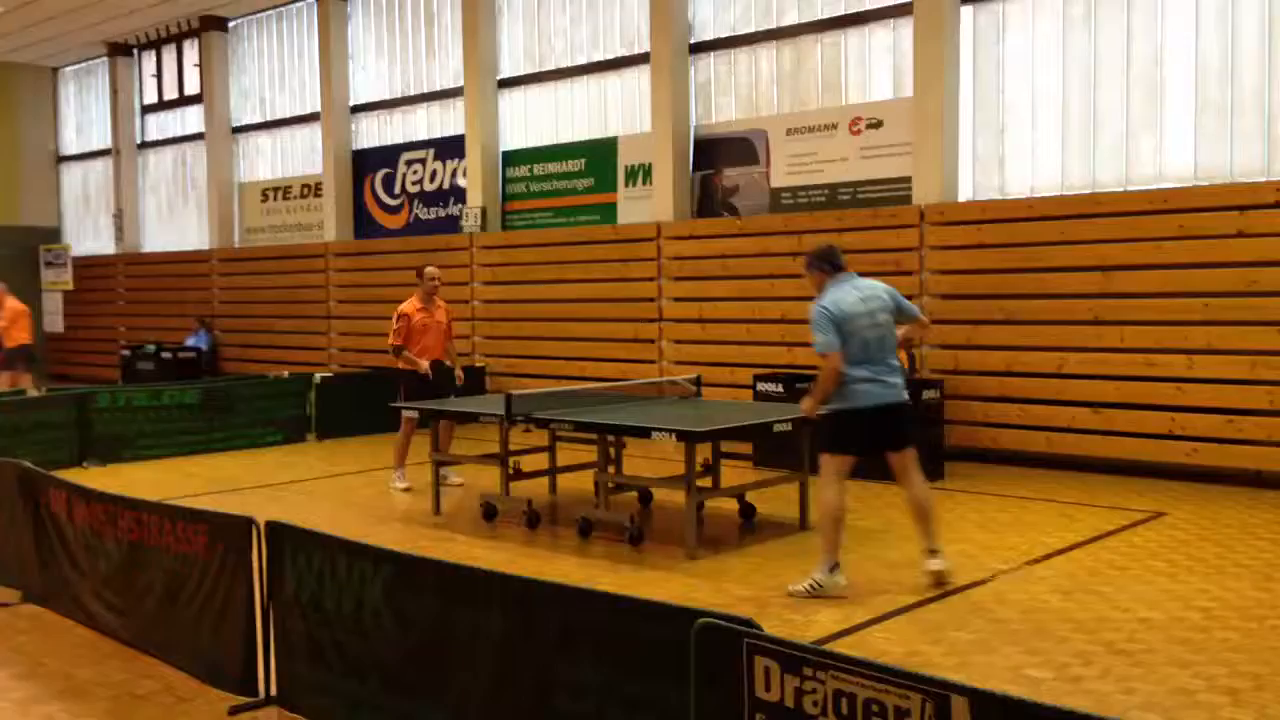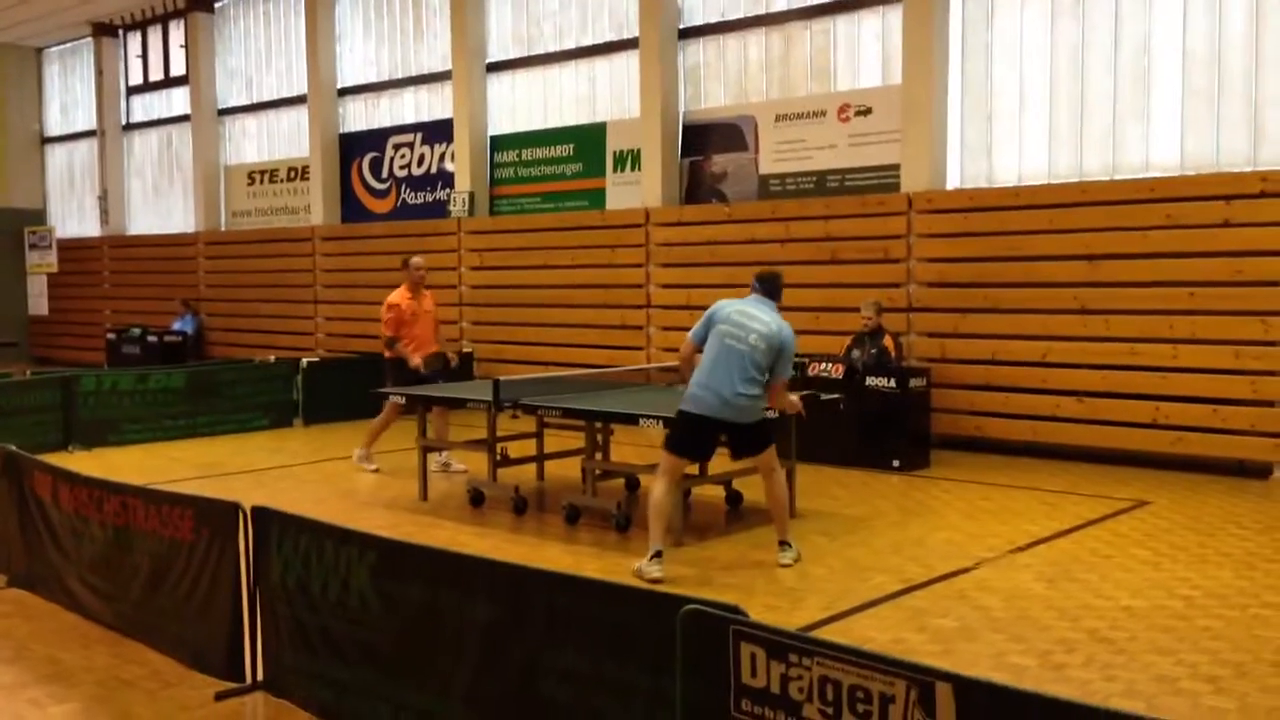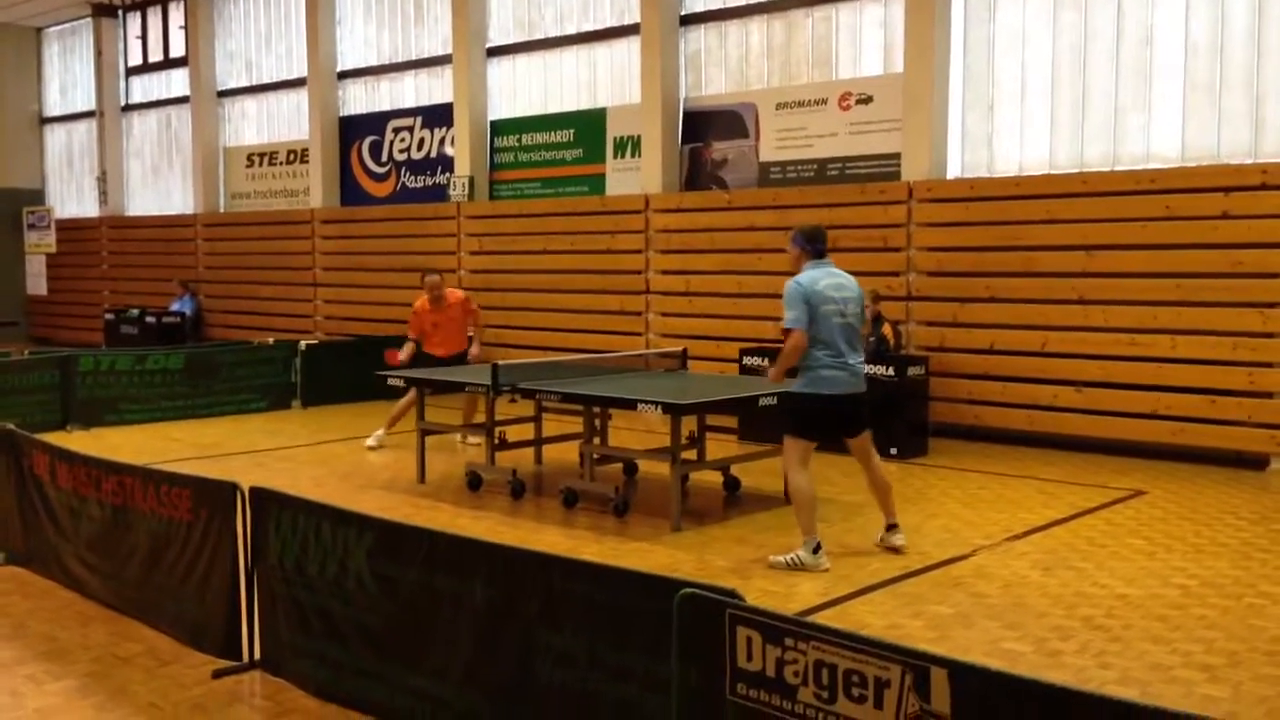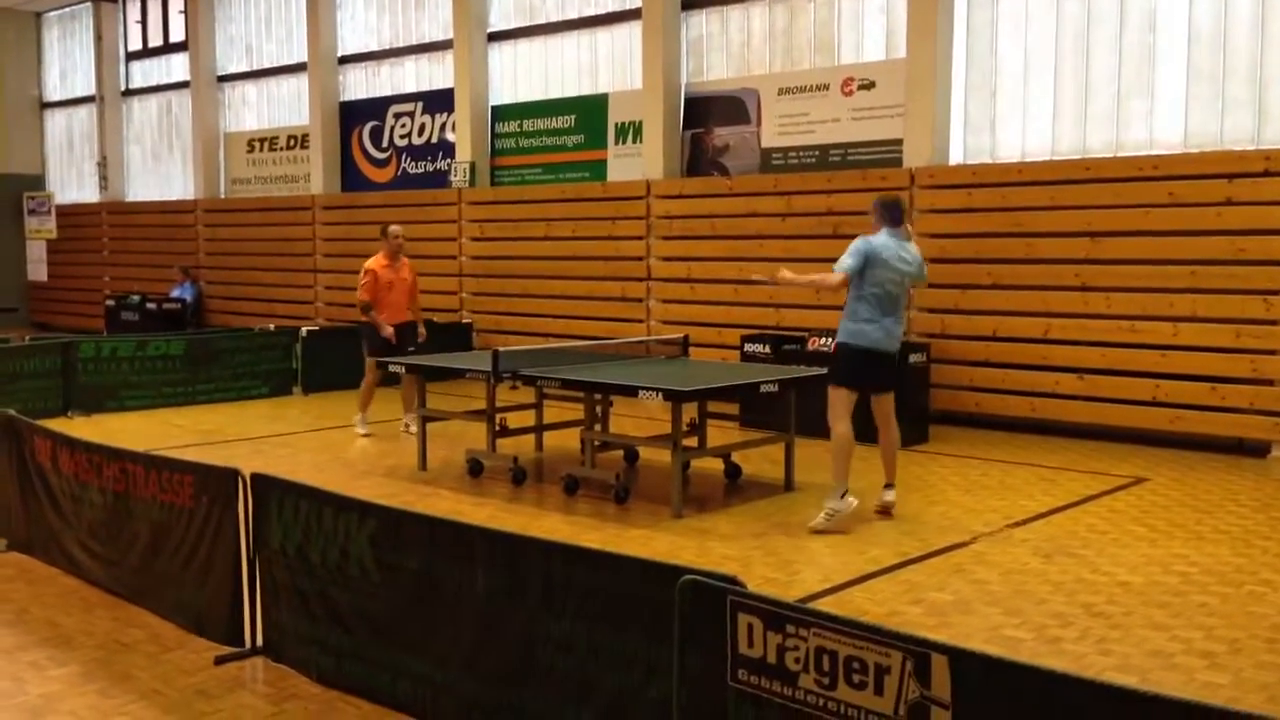
dt=1s
person 1, frame 1
left shoulder: (825, 306)
right shoulder: (882, 290)
left elbow: (833, 367)
right elbow: (921, 324)
left wrist: (815, 400)
left hip: (852, 403)
right hip: (893, 398)
left knee: (830, 482)
right knee: (910, 476)
left ankle: (830, 573)
right ankle: (933, 555)
person 1, frame 2
left shoulder: (722, 307)
right shoulder: (783, 332)
left elbow: (686, 354)
right elbow: (775, 395)
left wrist: (692, 380)
right wrist: (791, 403)
left hip: (698, 405)
right hip: (744, 411)
left knee: (665, 477)
right knee: (772, 471)
left ankle: (655, 558)
right ankle: (785, 547)
person 1, frame 3
left shoulder: (798, 285)
right shoulder: (850, 283)
left elbow: (797, 343)
left wrist: (778, 371)
left hip: (816, 387)
right hip: (853, 384)
left knee: (794, 464)
right knee: (867, 457)
left ankle: (812, 550)
right ankle: (893, 529)
person 1, frame 4
left shoulder: (867, 244)
right shoulder: (912, 254)
left elbow: (836, 280)
left wrist: (792, 279)
right wrist: (910, 241)
left hip: (857, 341)
right hip: (888, 346)
left knee: (838, 417)
right knee: (887, 419)
left ankle: (840, 497)
right ankle: (889, 490)
person 2, frame 1
left shoulder: (443, 308)
right shoulder: (406, 311)
right elbow: (395, 348)
left wrist: (456, 366)
right wrist: (418, 363)
left hip: (439, 374)
right hip: (413, 374)
left knee: (447, 421)
right knee: (409, 426)
left ankle: (440, 469)
right ankle: (398, 473)
person 2, frame 2
left shoulder: (428, 297)
right shoulder: (395, 301)
right elbow: (388, 338)
left wrist: (446, 351)
right wrist: (410, 358)
left hip: (428, 362)
right hip: (400, 364)
left knee: (440, 406)
right knee: (391, 412)
left ankle: (441, 458)
right ankle: (363, 452)
person 2, frame 3
left shoulder: (461, 299)
right shoulder: (419, 308)
left elbow: (477, 322)
right elbow: (414, 338)
left wrist: (475, 345)
right wrist: (406, 353)
left hip: (460, 355)
right hip: (432, 357)
left knee: (474, 391)
right knee: (413, 397)
left ankle: (464, 433)
right ankle: (382, 433)
person 2, frame 4
left shoulder: (407, 265)
right shoulder: (372, 267)
left elbow: (412, 297)
right elbow: (363, 304)
left wrist: (420, 324)
right wrist: (382, 326)
left hip: (403, 325)
right hip: (376, 327)
left knee: (408, 374)
right knee: (373, 375)
left ankle: (409, 420)
right ankle: (361, 418)
